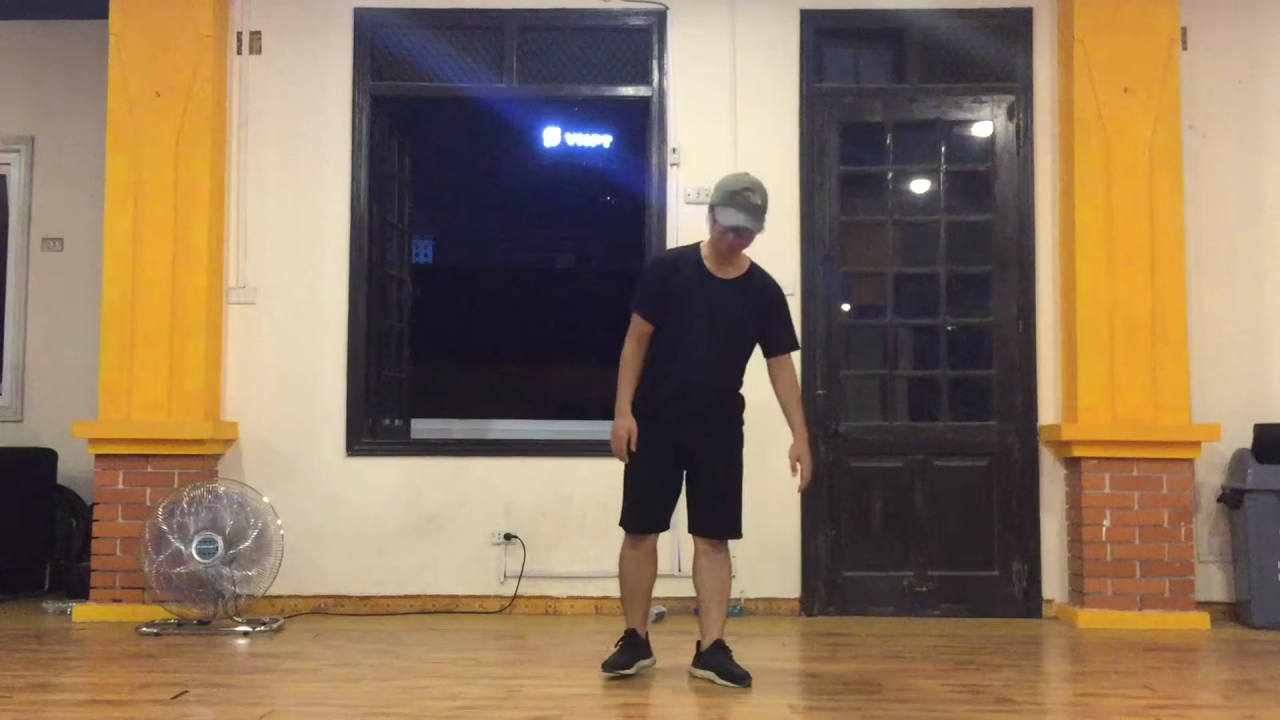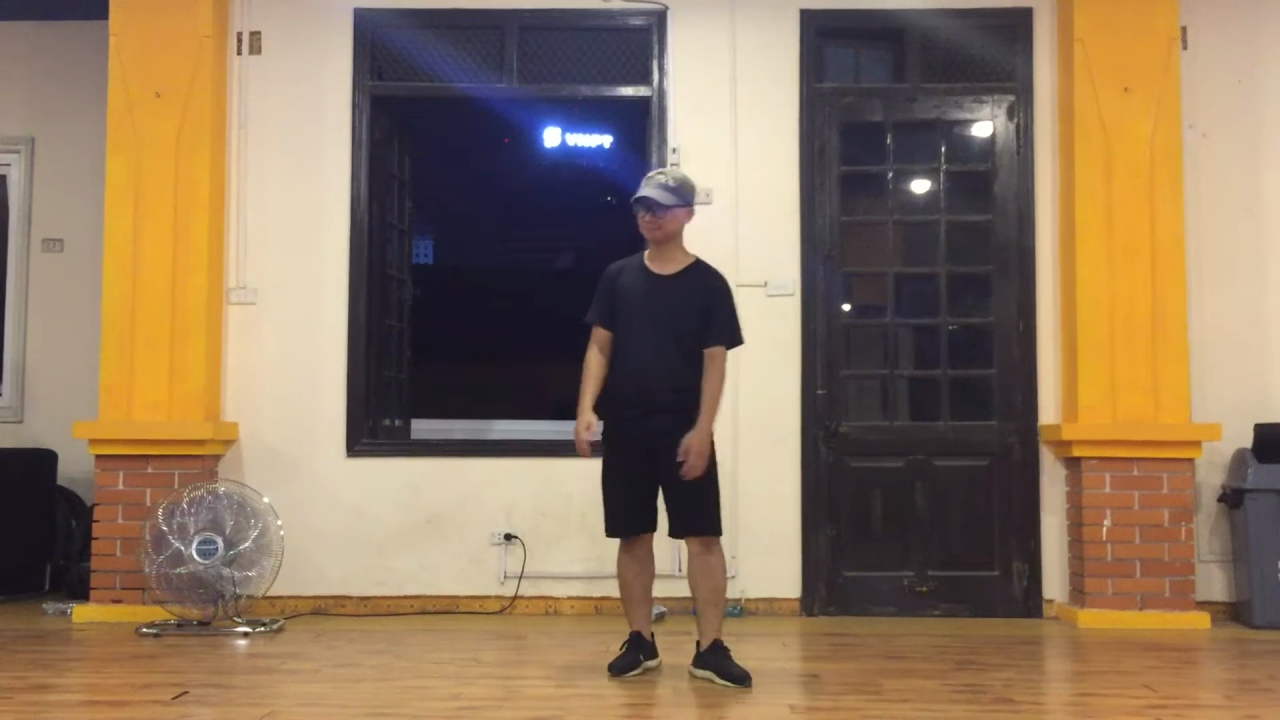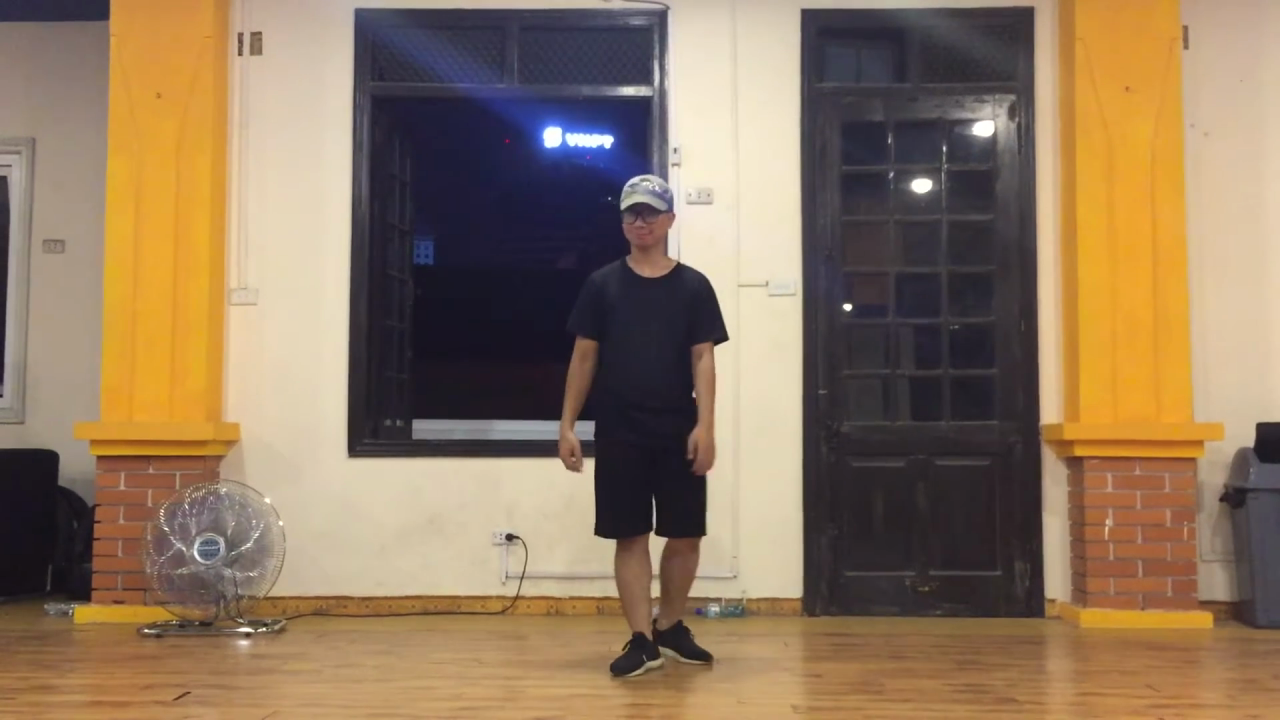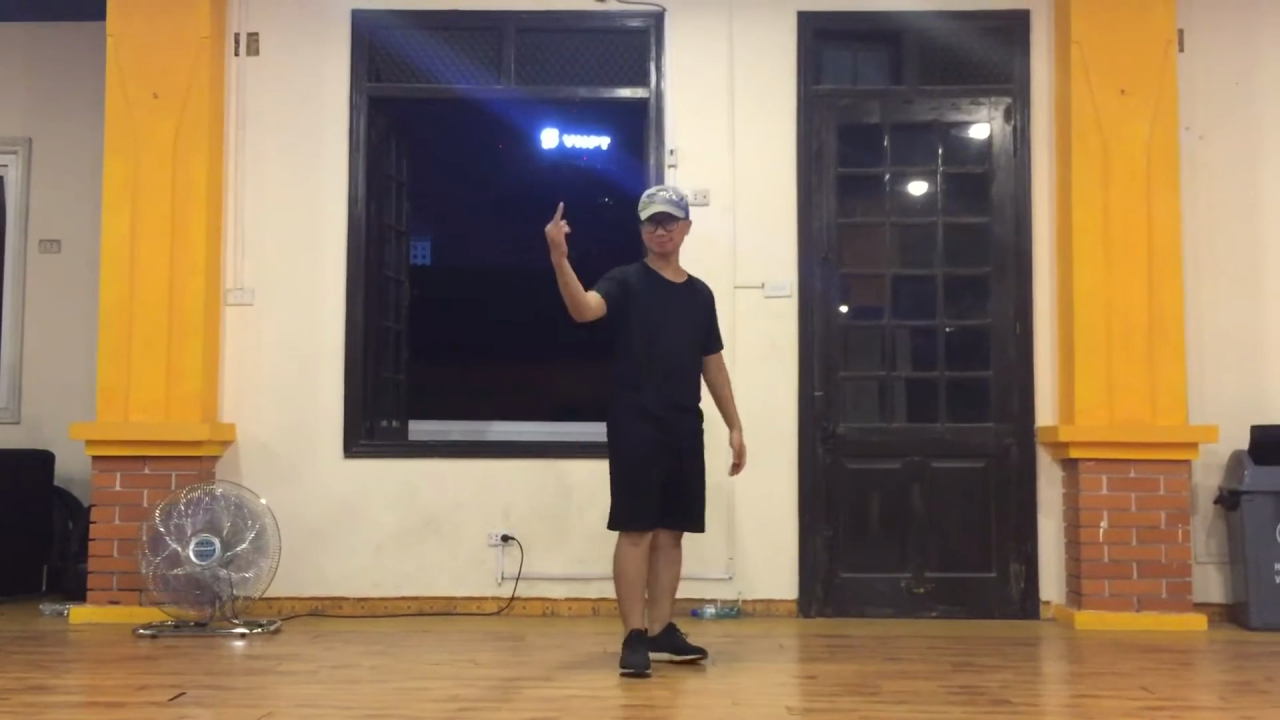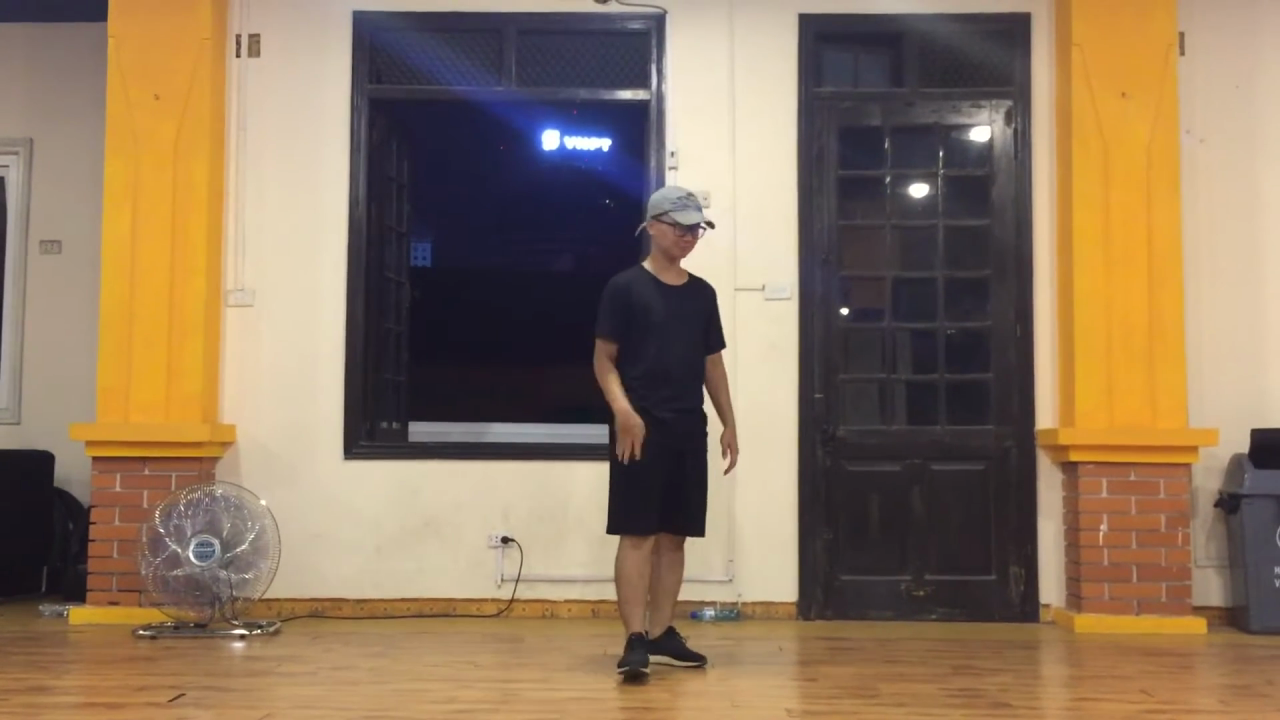
dt=0.5s
person 1, frame 1
left shoulder: (764, 291)
right shoulder: (667, 268)
left elbow: (781, 364)
right elbow: (637, 341)
left wrist: (799, 436)
right wrist: (623, 411)
left hip: (719, 428)
right hip: (655, 422)
left knee: (713, 538)
right knee: (640, 531)
left ankle: (711, 648)
right ankle: (635, 638)
person 1, frame 2
left shoulder: (709, 284)
right shoulder: (618, 276)
left elbow: (715, 362)
right elbow: (599, 348)
left wrist: (704, 430)
right wrist: (586, 410)
left hip: (684, 428)
right hip: (624, 428)
left knee: (703, 536)
right knee: (633, 536)
left ankle: (710, 648)
right ankle: (640, 640)
person 1, frame 3
left shoulder: (693, 286)
right shoulder: (603, 284)
left elbow: (703, 359)
right elbow: (583, 357)
left wrist: (705, 424)
right wrist: (567, 426)
left hip: (680, 429)
right hip: (620, 430)
left knee: (685, 536)
right knee: (630, 536)
left ankle: (669, 627)
right ankle: (641, 639)
person 1, frame 4
left shoulder: (700, 294)
right shoulder: (627, 281)
left elbow: (713, 364)
right elbow: (583, 309)
left wrist: (735, 426)
right wrist: (559, 258)
left hip: (685, 426)
right hip: (636, 422)
left knee: (670, 531)
right knee: (635, 529)
left ankle: (661, 630)
right ankle: (635, 636)
person 1, frame 5
left shoulder: (702, 294)
right shoulder: (625, 287)
right elbow: (603, 357)
left wrist: (728, 423)
right wrist: (622, 409)
left hip: (688, 429)
right hip: (641, 428)
left knee: (673, 534)
right knee: (636, 533)
left ankle: (661, 633)
right ankle: (635, 640)
